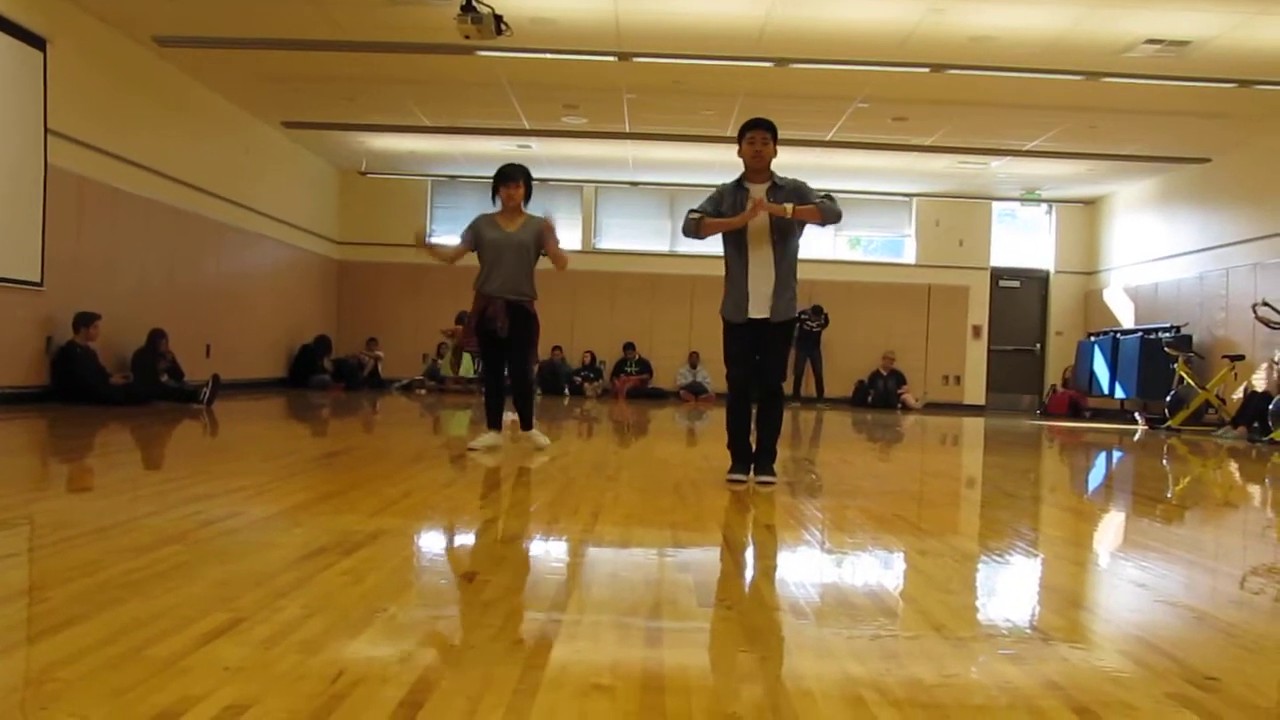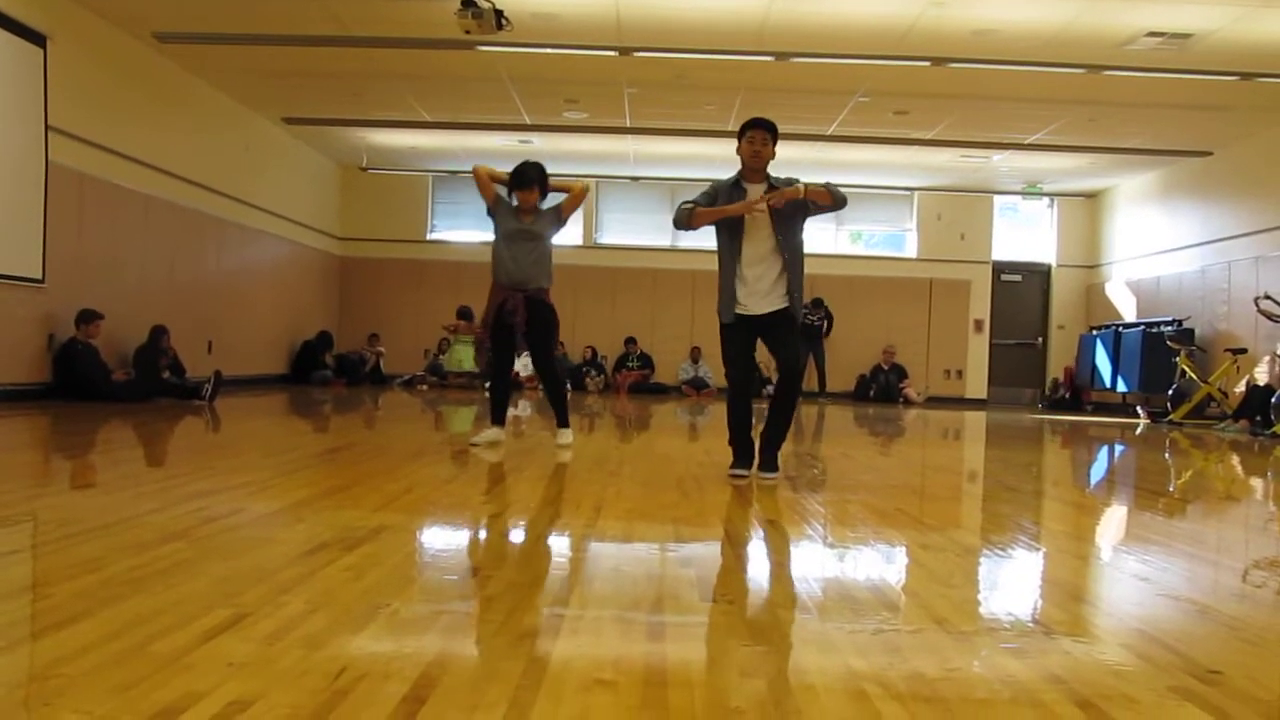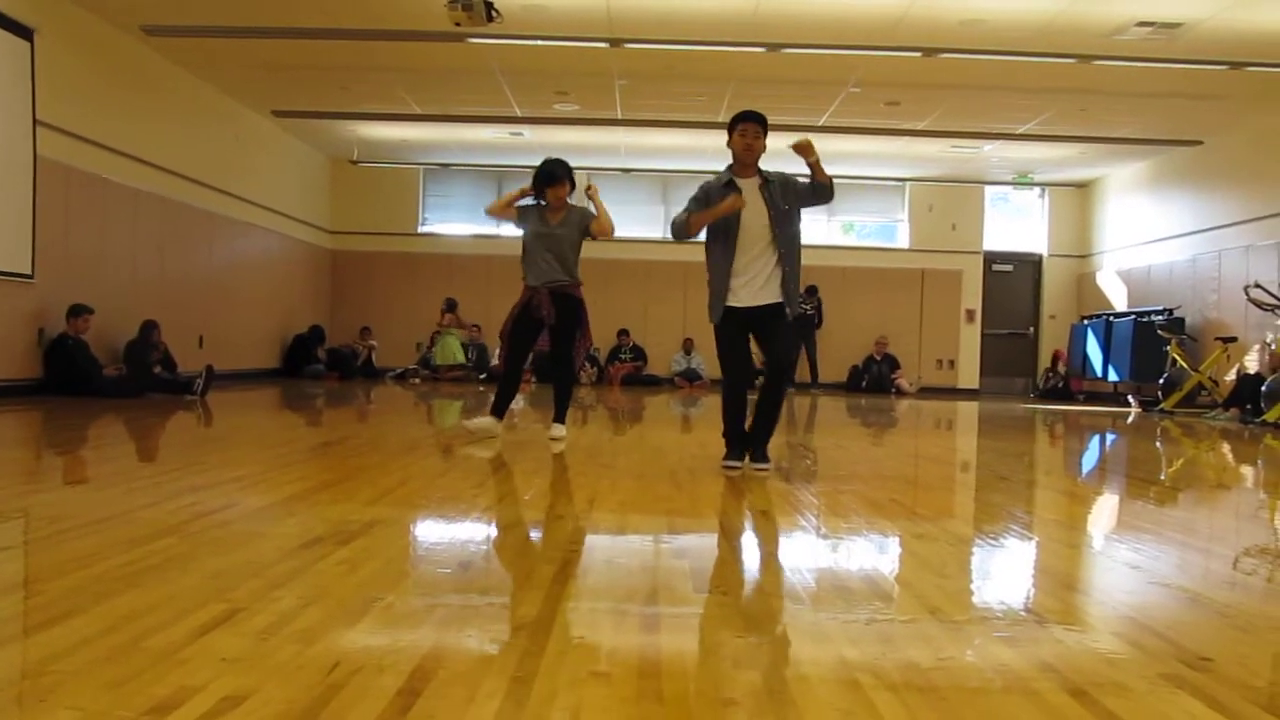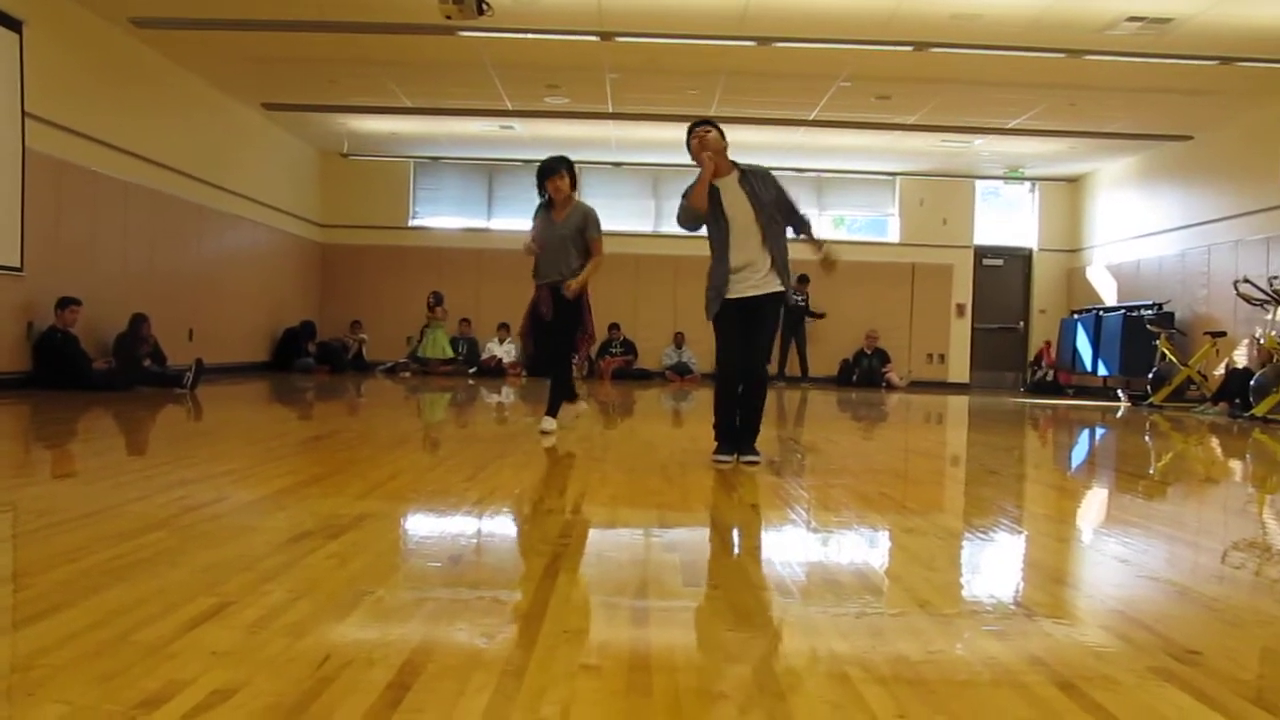
dt=0.5s
person 1, frame 1
left shoulder: (793, 191)
right shoulder: (726, 194)
left elbow: (833, 212)
right elbow: (690, 225)
left wrist: (783, 211)
right wrist: (738, 220)
left hip: (779, 309)
right hip: (738, 310)
left knee: (771, 386)
right knee: (739, 385)
left ankle: (765, 460)
right ankle: (740, 459)
person 1, frame 2
left shoulder: (790, 192)
right shoulder: (721, 191)
left elbow: (838, 199)
right elbow: (682, 218)
left wrist: (801, 191)
right wrist: (731, 209)
left hip: (780, 306)
right hip: (736, 308)
left knee: (792, 372)
right knee: (739, 382)
left ankle: (770, 450)
right ankle: (742, 454)
person 1, frame 3
left shoulder: (782, 186)
right shoulder: (713, 190)
left elbow: (823, 194)
right elbow: (679, 230)
left wrist: (812, 161)
right wrist: (718, 211)
left hip: (771, 300)
right hip: (729, 302)
left knee: (780, 368)
right knee: (734, 376)
left ankle: (758, 444)
right ankle: (734, 444)
person 1, frame 4
left shoulder: (759, 177)
right shoulder: (698, 190)
left elbow: (791, 215)
right elbow: (689, 221)
left wrist: (819, 247)
right wrist: (706, 174)
left hip: (767, 290)
right hip: (728, 295)
left knee: (756, 368)
right knee: (728, 367)
left ankle: (747, 439)
right ankle: (725, 439)
person 2, frame 1
left shoulder: (537, 226)
right shoulder: (482, 224)
left elbow: (561, 263)
right elbow: (453, 256)
left wrist: (552, 246)
right wrist: (430, 247)
left hip: (521, 308)
right hip: (487, 307)
left knee: (519, 372)
right knee: (491, 371)
left ankle: (528, 428)
right ankle: (493, 431)
person 2, frame 2
left shoulder: (551, 217)
right shoulder: (501, 211)
left elbow: (582, 188)
right elbow: (478, 172)
left wrist: (551, 185)
right wrist: (508, 179)
left hip: (537, 300)
right hip: (503, 299)
left knee: (545, 365)
right knee: (500, 365)
left ankle: (563, 426)
right ankle: (497, 426)
person 2, frame 3
left shoulder: (581, 216)
right shoulder: (530, 213)
left elbow: (606, 232)
right elbow: (492, 211)
left wrist: (595, 199)
right wrist: (521, 193)
left hip: (566, 296)
right hip: (533, 295)
left knee: (563, 360)
right knee: (513, 356)
left ankle: (559, 422)
right ankle: (495, 418)
person 2, frame 4
left shoulder: (585, 213)
right shoulder: (542, 211)
left elbow: (597, 255)
left wrist: (580, 280)
right wrist: (529, 247)
left hip: (569, 294)
right hip: (543, 292)
left knee: (561, 355)
right knee: (543, 354)
left ankle: (551, 414)
right ankle: (573, 399)
